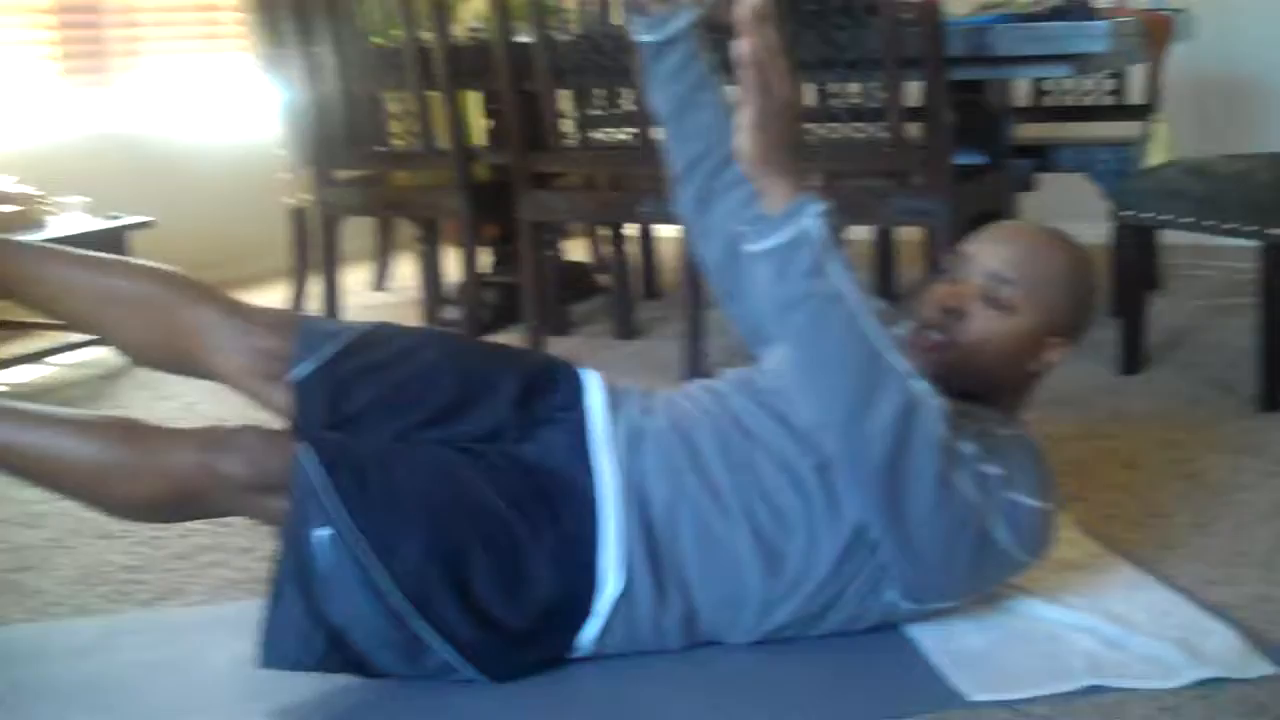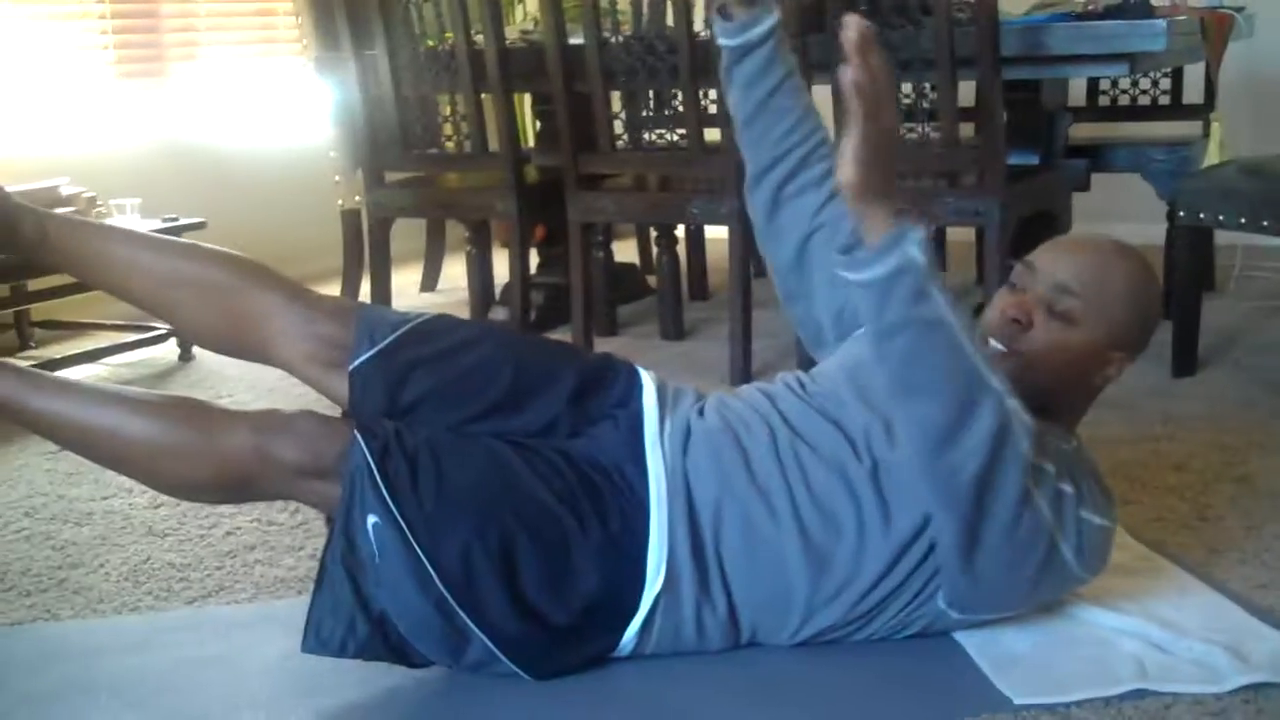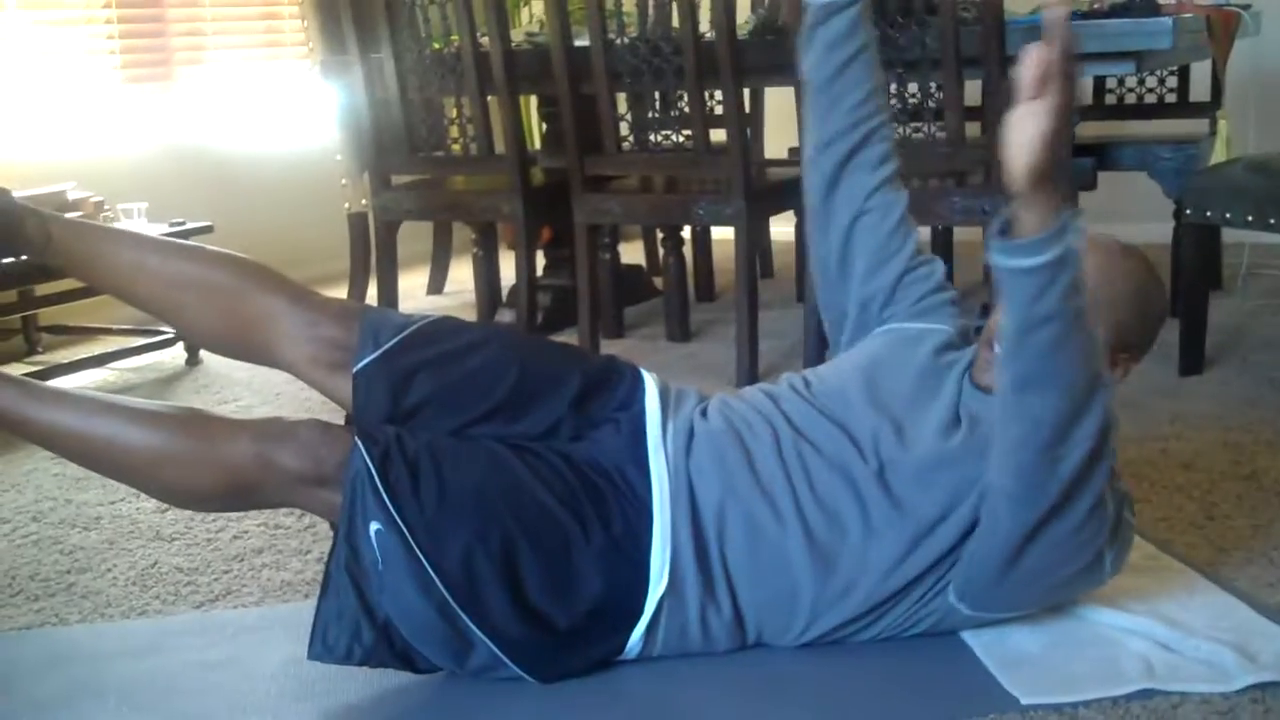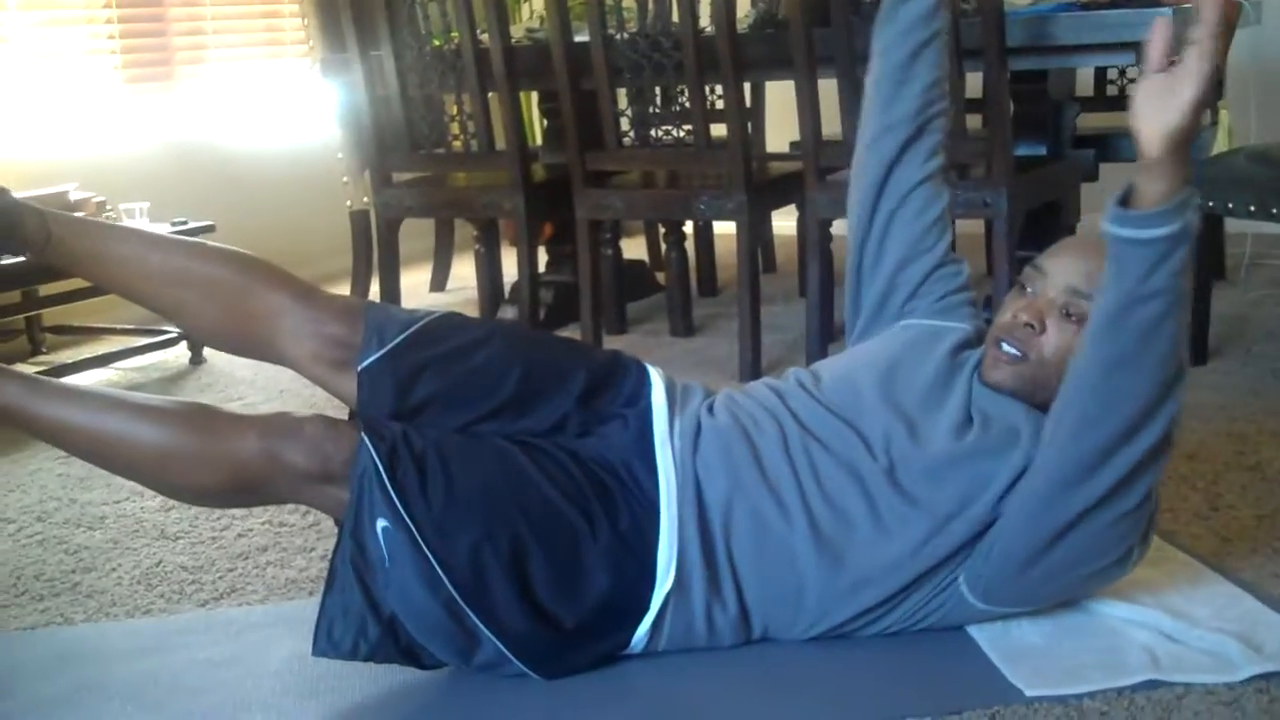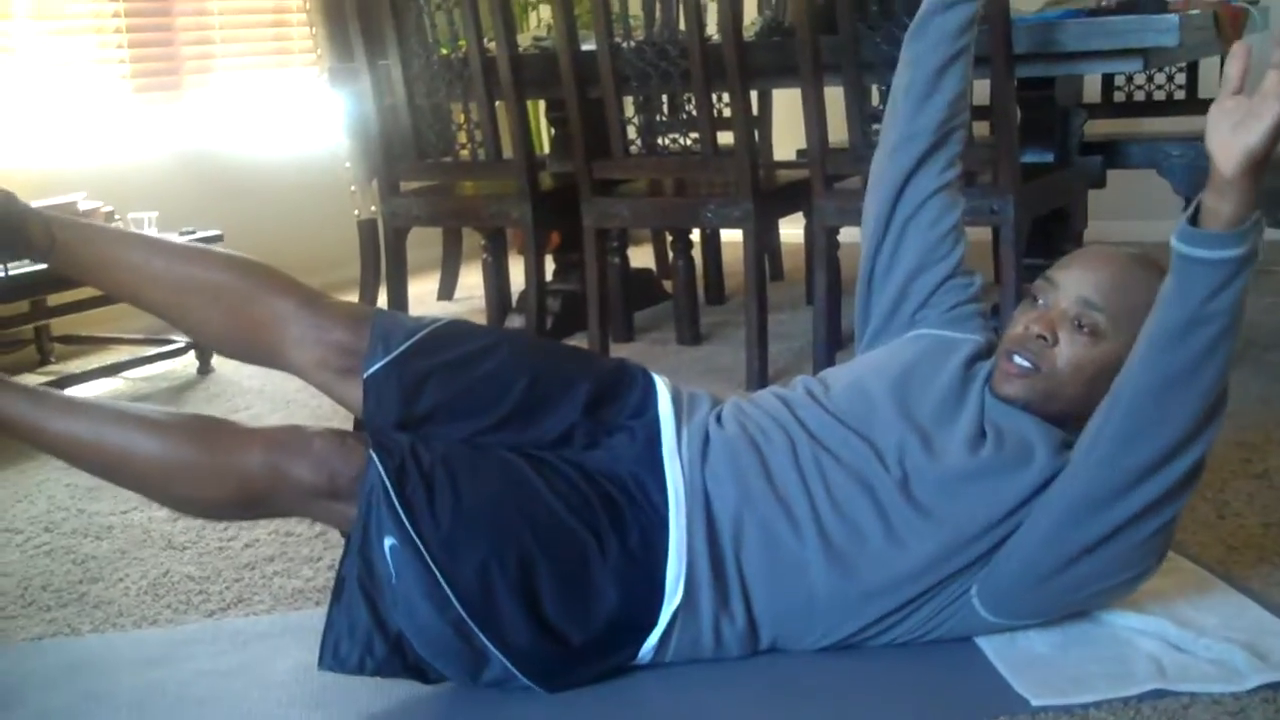
dt=0.3s
person 1, frame 1
left shoulder: (992, 508)
right shoulder: (886, 352)
left elbow: (880, 442)
right elbow: (725, 211)
left wrist: (783, 189)
left hip: (585, 562)
right hip: (584, 418)
left knee: (238, 467)
right knee: (246, 342)
person 1, frame 2
left shoulder: (1056, 523)
right shoulder: (929, 349)
left elbow: (965, 456)
right elbow: (794, 199)
left wrist: (882, 218)
left hip: (624, 562)
right hip: (636, 421)
left knee: (284, 450)
right knee: (304, 327)
person 1, frame 3
left shoulder: (1065, 526)
right shoulder: (926, 330)
left elbow: (1051, 416)
right elbow: (851, 176)
left wrist: (1030, 209)
left hip: (630, 560)
right hip: (638, 420)
left knee: (286, 458)
right knee: (309, 331)
person 1, frame 4
left shoulder: (1069, 518)
right shoulder: (943, 331)
left elbow: (1120, 405)
right elbow: (896, 168)
left wrist: (1157, 181)
left hip: (636, 556)
right hip: (642, 419)
left knee: (293, 454)
right knee: (311, 328)
person 1, frame 5
left shoulder: (1069, 522)
right shoulder: (950, 339)
left elbow: (1162, 419)
right elbow: (913, 178)
left hip: (641, 569)
right hip: (650, 425)
left knee: (305, 469)
right knee: (313, 330)
